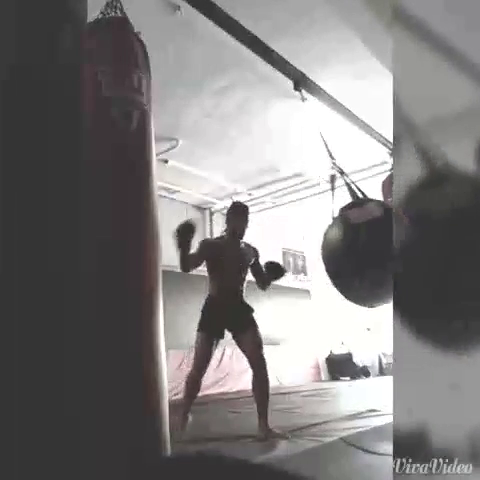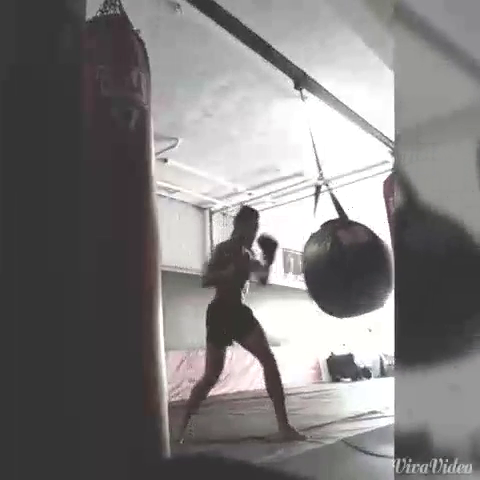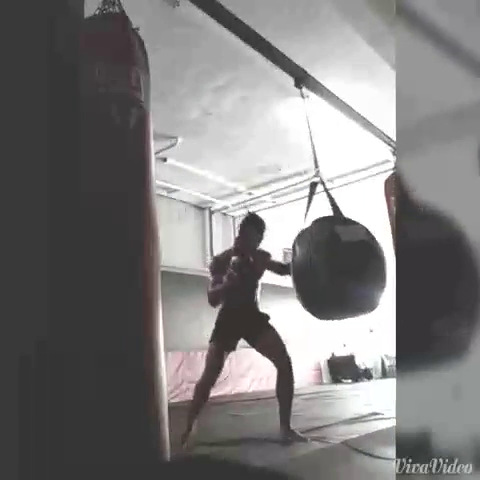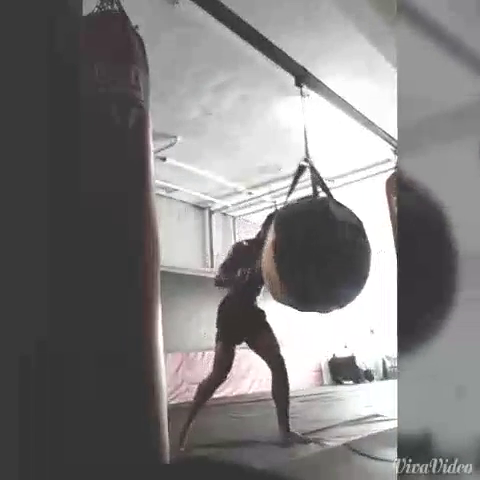
dt=0.5s
person 1, frame 1
left shoulder: (251, 251)
right shoulder: (210, 245)
left elbow: (262, 284)
right elbow: (186, 267)
left wrist: (270, 275)
right wrist: (184, 247)
left hip: (239, 307)
right hip: (214, 306)
left knee: (259, 363)
right knee: (199, 367)
left ankle: (263, 425)
right ankle: (183, 417)
person 1, frame 2
left shoulder: (248, 252)
right shoulder: (223, 250)
left elbow: (262, 278)
right elbow: (207, 280)
left wrist: (267, 263)
right wrist: (234, 271)
left hip: (239, 312)
right hip: (220, 312)
left knee: (269, 361)
right knee: (212, 376)
left ankle: (284, 425)
right ankle: (183, 425)
person 1, frame 3
left shoulder: (261, 257)
right shoulder: (222, 260)
left elbow: (284, 269)
right elbow: (213, 300)
right wrist: (229, 279)
left hip: (253, 316)
right hip: (228, 318)
left knee: (285, 363)
right knee: (210, 376)
left ankle: (285, 428)
right ankle: (188, 430)
person 1, frame 4
left shoulder: (265, 254)
right shoulder: (242, 248)
right elbow: (219, 280)
right wrist: (242, 276)
left hip: (251, 311)
right hip: (232, 311)
left knee: (278, 364)
right knee: (220, 373)
left ankle: (285, 430)
right ankle: (185, 427)
